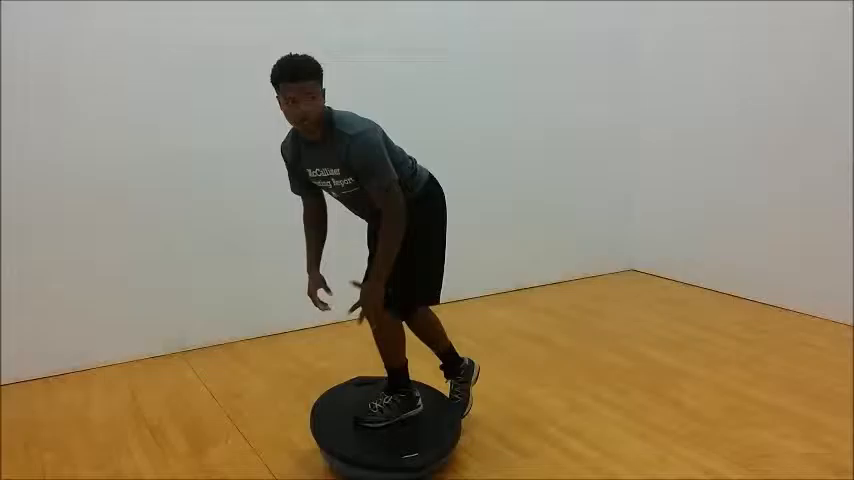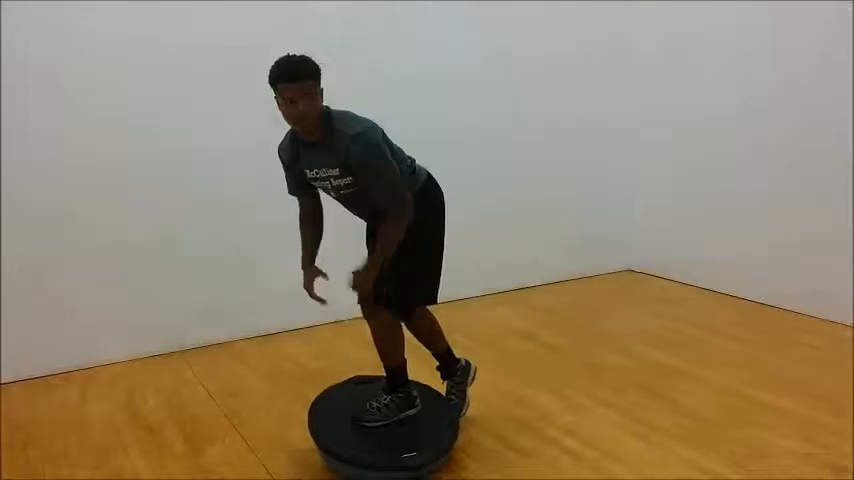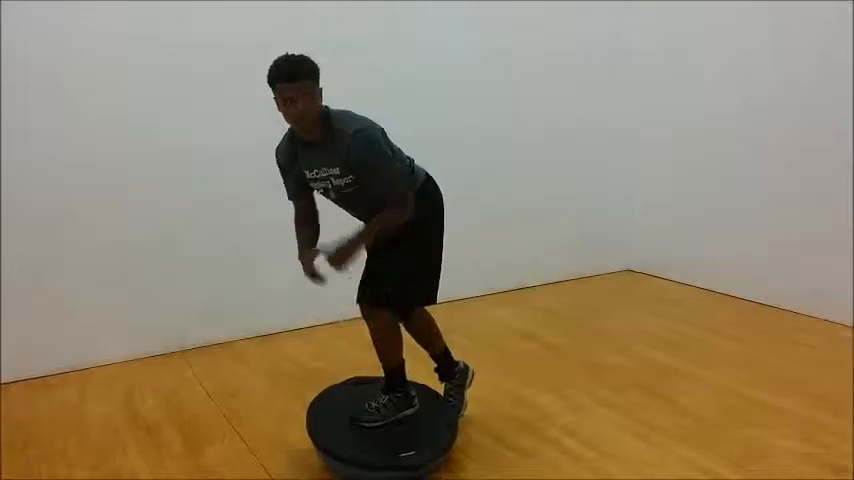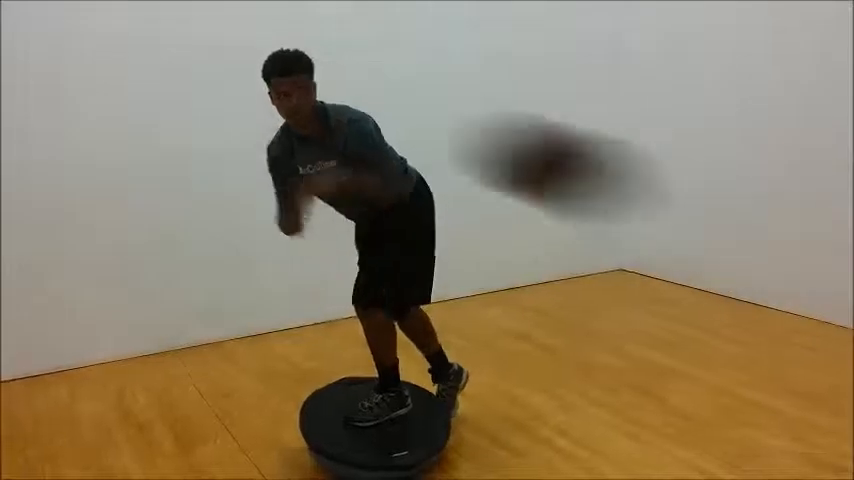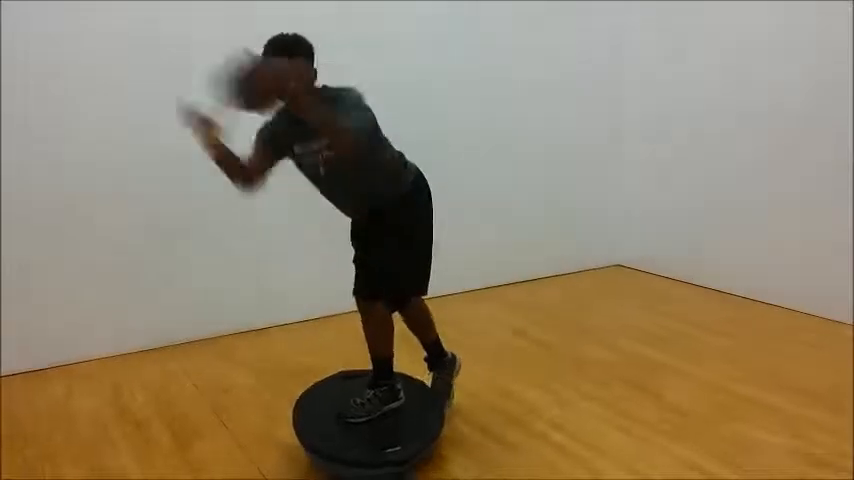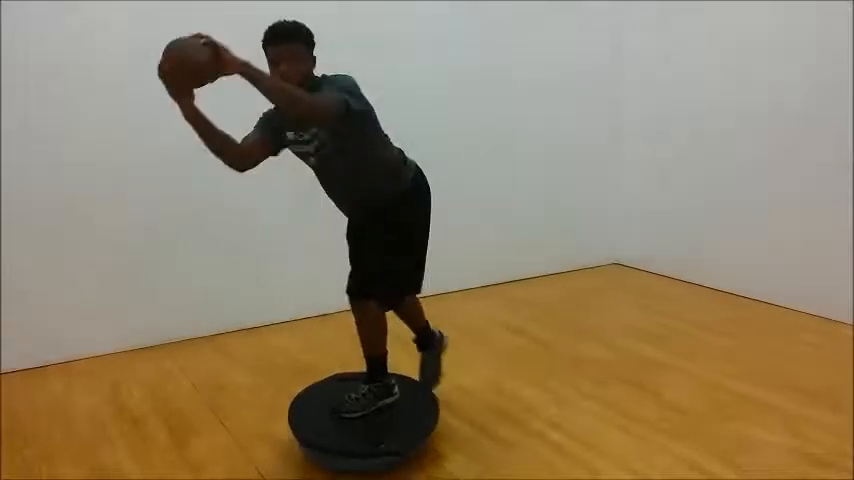
dt=0.1s
person 1, frame 1
left shoulder: (358, 139)
right shoulder: (292, 150)
left elbow: (395, 212)
right elbow: (313, 207)
left wrist: (375, 282)
right wrist: (313, 269)
left hip: (418, 207)
right hip: (383, 216)
left knee: (383, 303)
right knee: (404, 303)
left ankle: (400, 395)
right ankle: (458, 368)
person 1, frame 2
left shoulder: (359, 138)
right shoulder: (290, 151)
left elbow: (401, 209)
right elbow: (309, 209)
left wrist: (371, 270)
right wrist: (308, 264)
left hip: (417, 206)
right hip: (382, 213)
left knee: (381, 302)
right knee: (401, 302)
left ankle: (399, 394)
right ankle: (454, 368)
person 1, frame 3
left shoulder: (360, 135)
right shoulder: (287, 152)
left elbow: (401, 204)
right elbow: (304, 209)
left wrist: (355, 245)
right wrist: (305, 252)
left hip: (416, 208)
right hip: (380, 216)
left knee: (376, 301)
right knee: (401, 303)
left ankle: (398, 394)
right ankle: (452, 371)
person 1, frame 4
left shoulder: (354, 127)
right shoulder: (280, 150)
left elbow: (391, 188)
right elbow: (287, 218)
left wrist: (341, 183)
right wrist: (292, 216)
left hip: (406, 208)
right hip: (370, 218)
left knee: (371, 302)
right knee: (396, 302)
left ankle: (391, 393)
right ankle: (446, 372)
person 1, frame 5
left shoulder: (345, 101)
right shoulder: (279, 130)
left elbow: (350, 146)
right elbow: (248, 178)
left wrist: (300, 101)
right wrist: (212, 143)
left hip: (405, 202)
right hip: (369, 214)
left knee: (373, 295)
right knee: (399, 292)
left ankle: (385, 388)
right ankle: (440, 359)
person 1, frame 6
left shoulder: (340, 89)
right shoulder: (279, 119)
left elbow: (312, 112)
right elbow: (241, 159)
left wrist: (242, 67)
right wrist: (189, 110)
left hip: (403, 198)
right hip: (366, 209)
left knee: (365, 293)
right knee: (387, 288)
left ankle: (379, 384)
right ankle: (430, 341)
